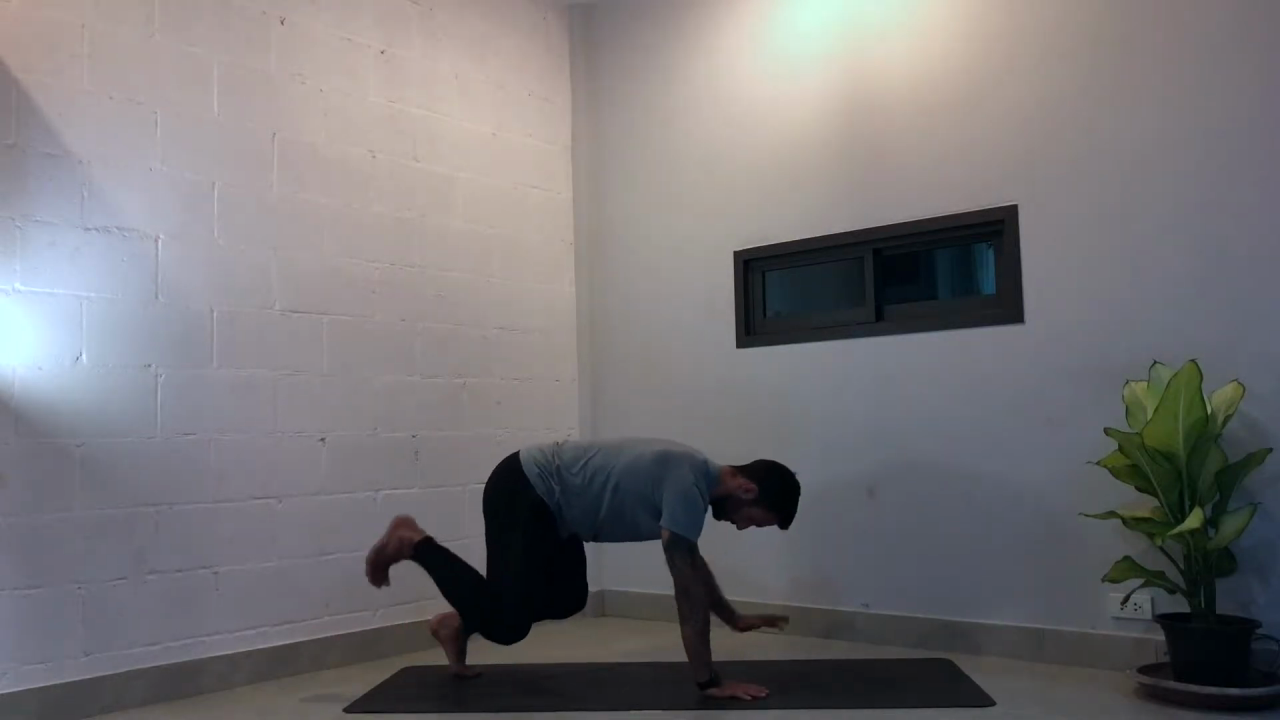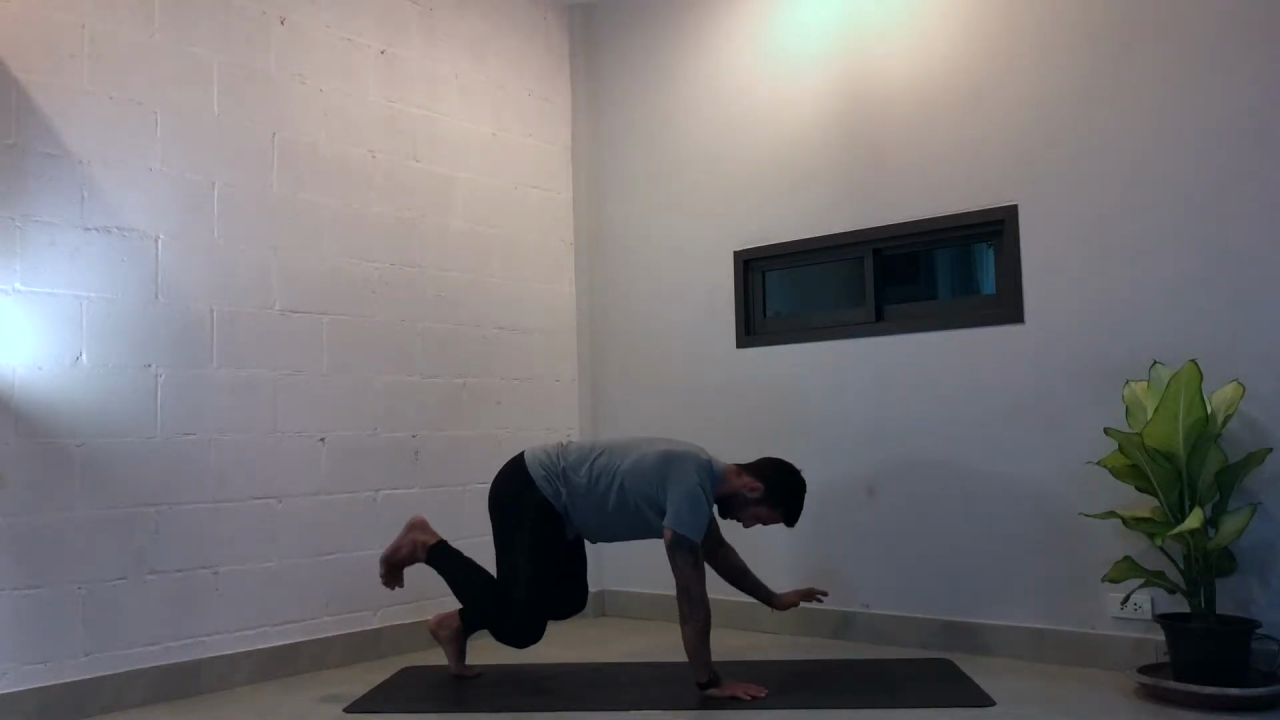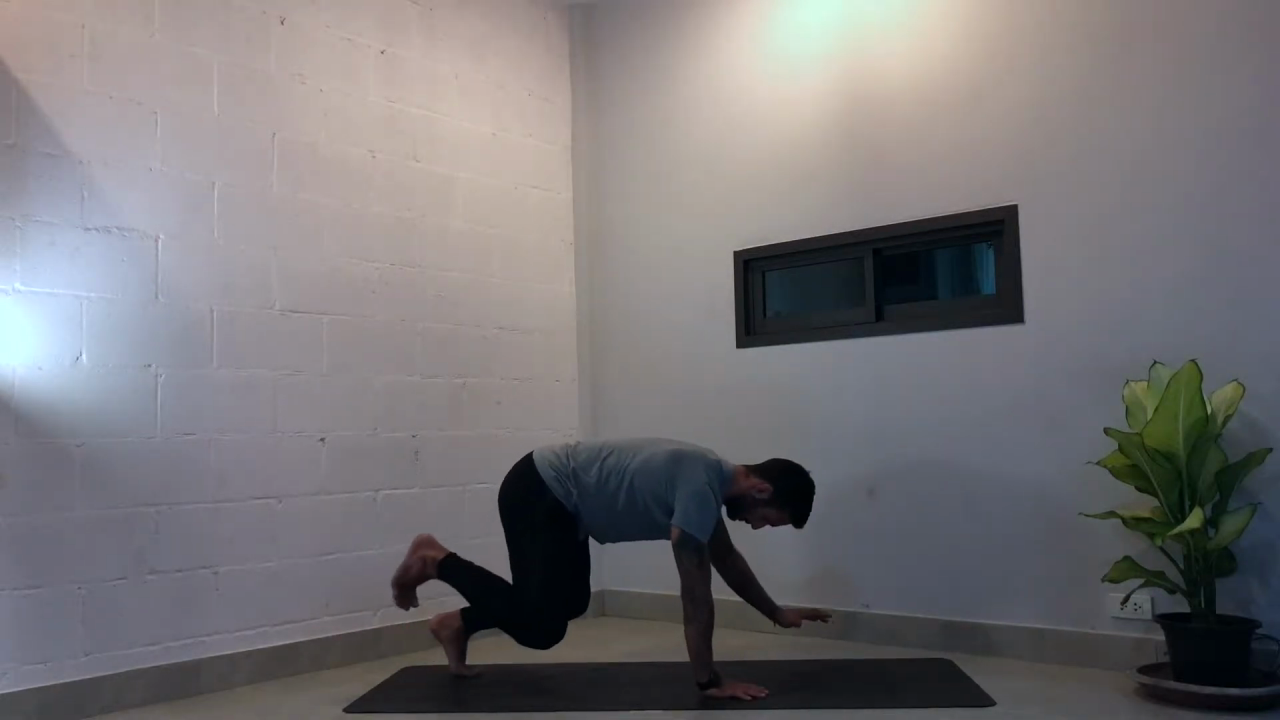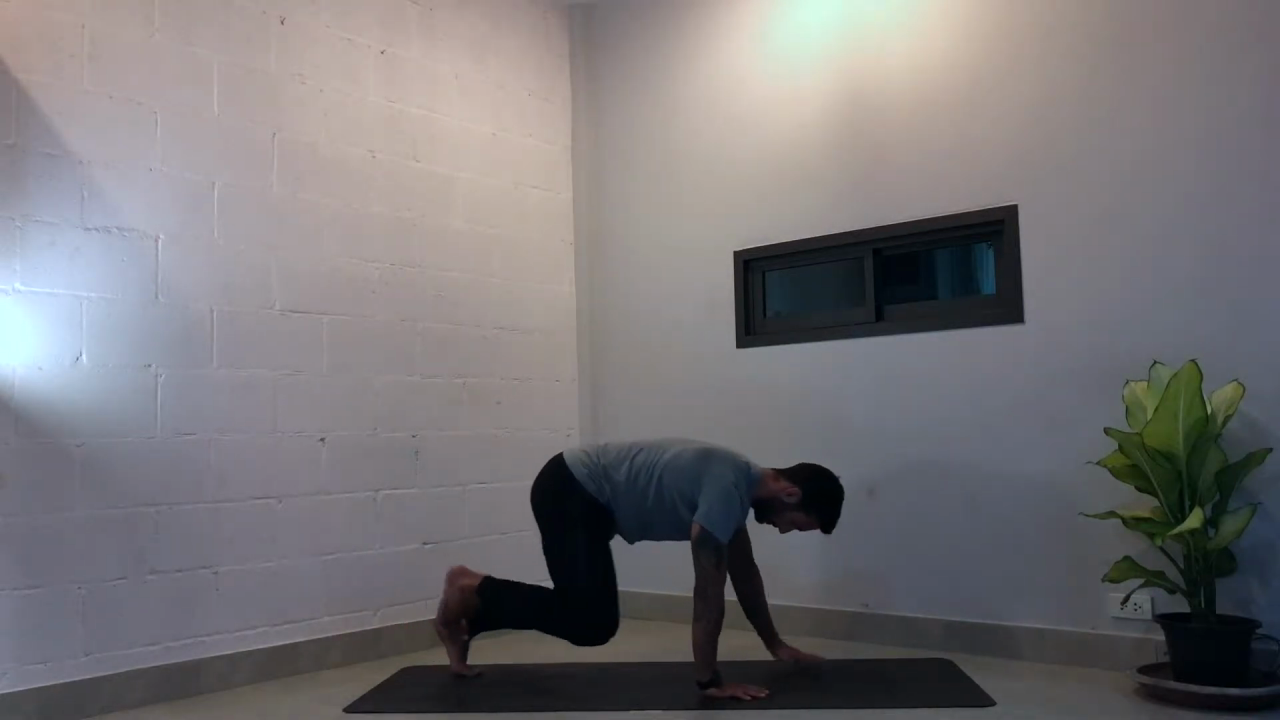
dt=0.4s
person 1, frame 1
left shoulder: (691, 478)
right shoulder: (688, 488)
left elbow: (692, 564)
right elbow: (688, 591)
left wrist: (738, 619)
right wrist: (709, 680)
left hip: (543, 497)
right hip: (522, 491)
left knee: (568, 599)
right knee: (506, 623)
left ankle: (457, 623)
right ankle: (413, 541)
person 1, frame 2
left shoulder: (700, 476)
right shoulder: (691, 487)
left elbow: (718, 552)
right elbow: (691, 593)
left wrist: (774, 599)
right wrist: (708, 680)
left hip: (549, 497)
right hip: (528, 491)
left knee: (568, 600)
right knee: (520, 626)
left ankle: (455, 624)
right ankle: (427, 544)
person 1, frame 3
left shoulder: (710, 478)
right shoulder: (700, 487)
left elbow: (727, 560)
right elbow: (696, 592)
left wrist: (777, 614)
right wrist: (708, 681)
left hip: (555, 495)
right hip: (537, 491)
left knee: (570, 603)
right knee: (541, 626)
left ankle: (456, 624)
right ankle: (437, 560)
person 1, frame 4
left shoulder: (739, 485)
right shoulder: (728, 487)
left elbow: (743, 571)
right elbow: (709, 590)
left wrist: (775, 645)
right wrist: (708, 680)
left hip: (585, 494)
right hip: (569, 490)
left knee: (578, 606)
right knee: (594, 622)
left ankle: (464, 619)
right ankle: (473, 589)
